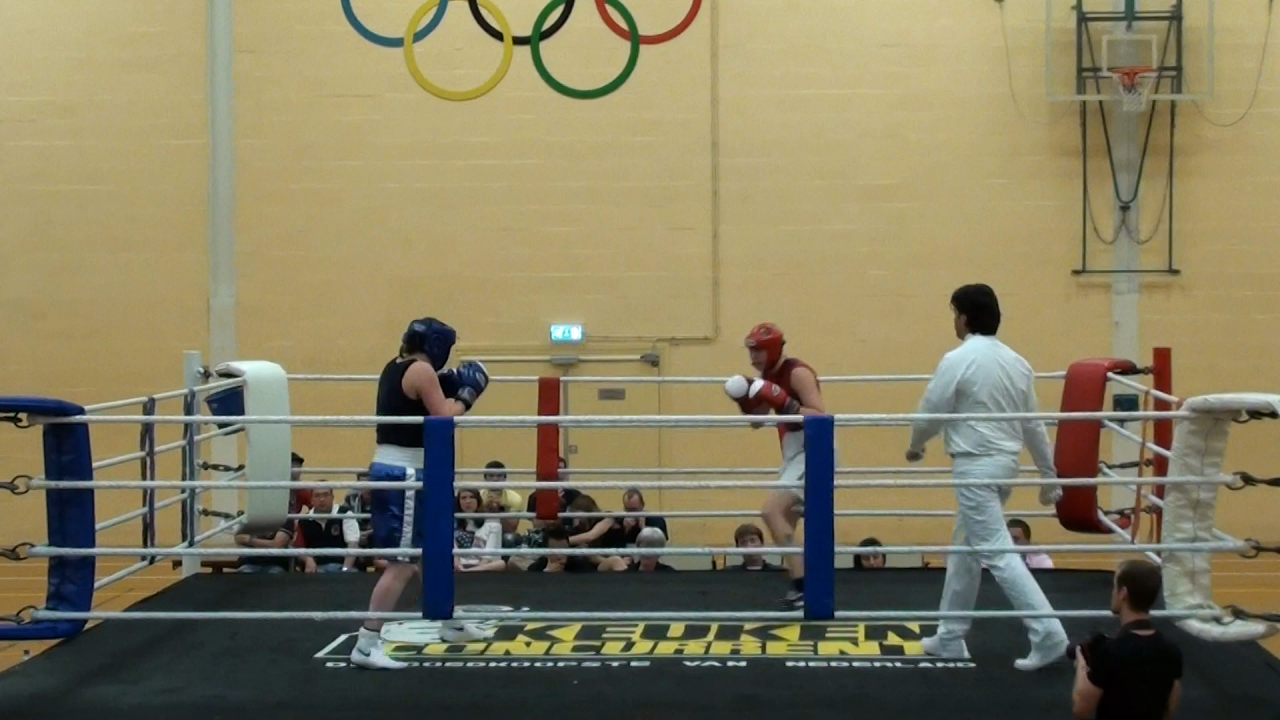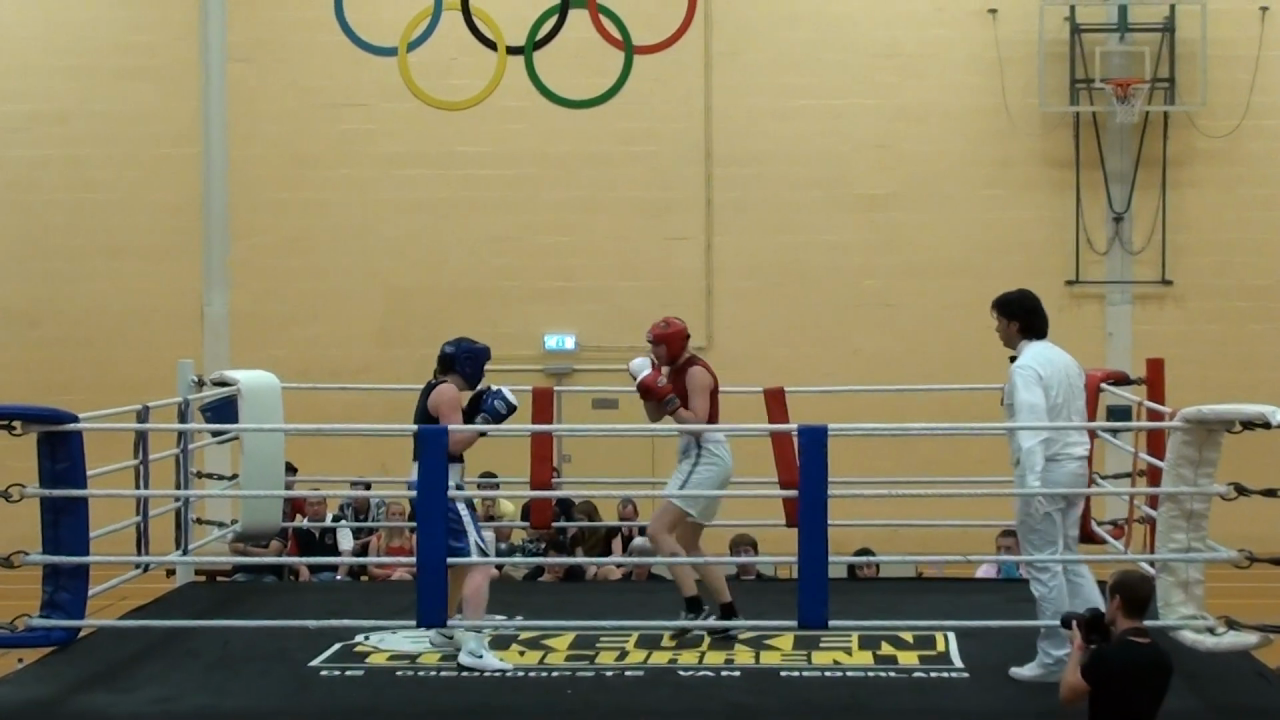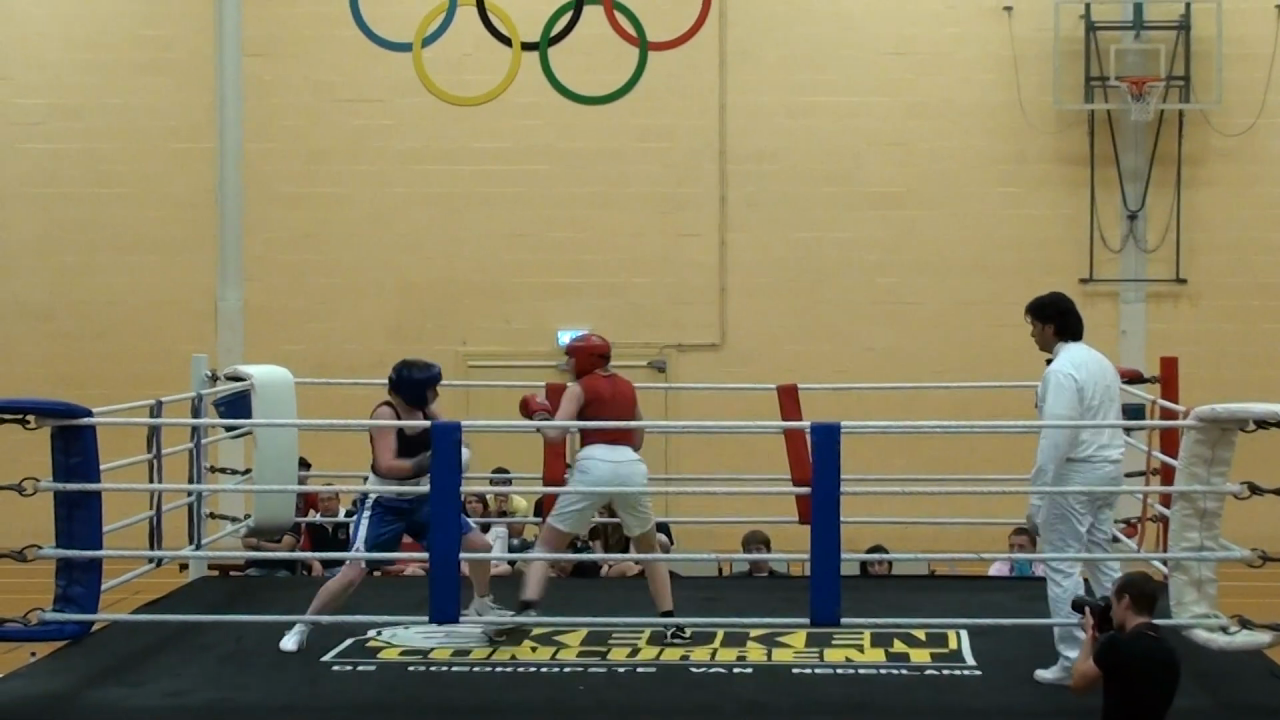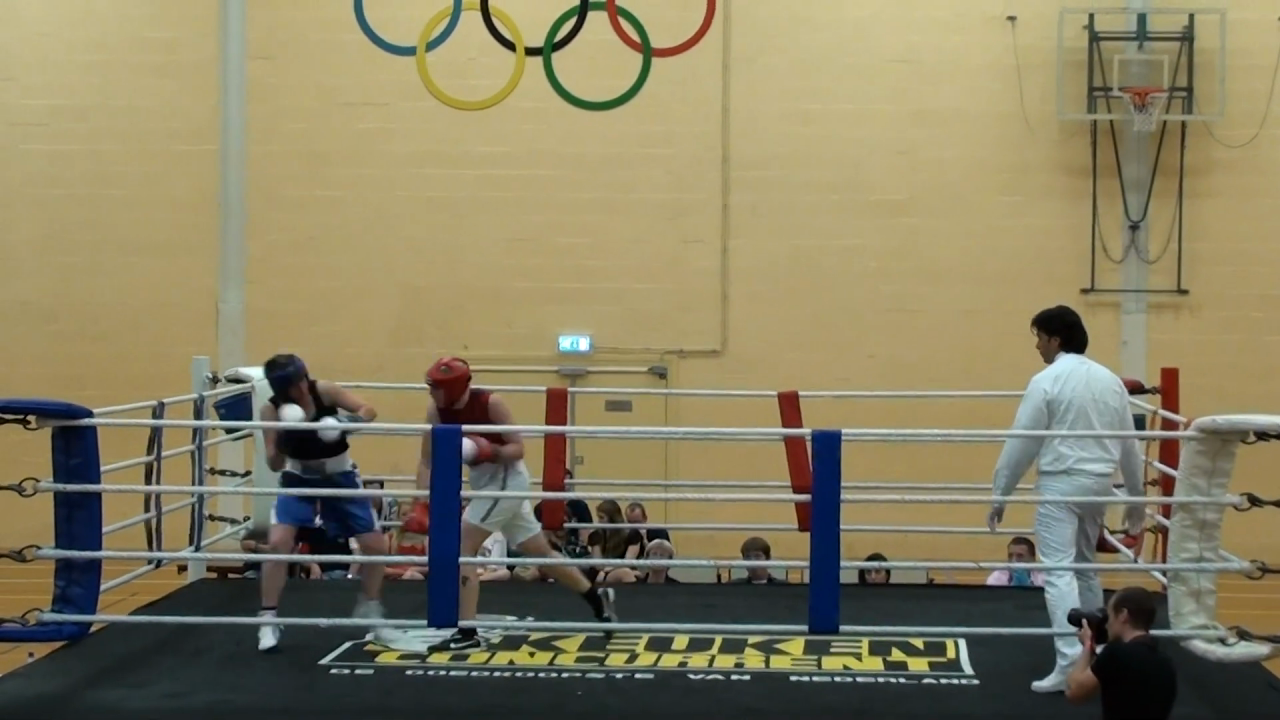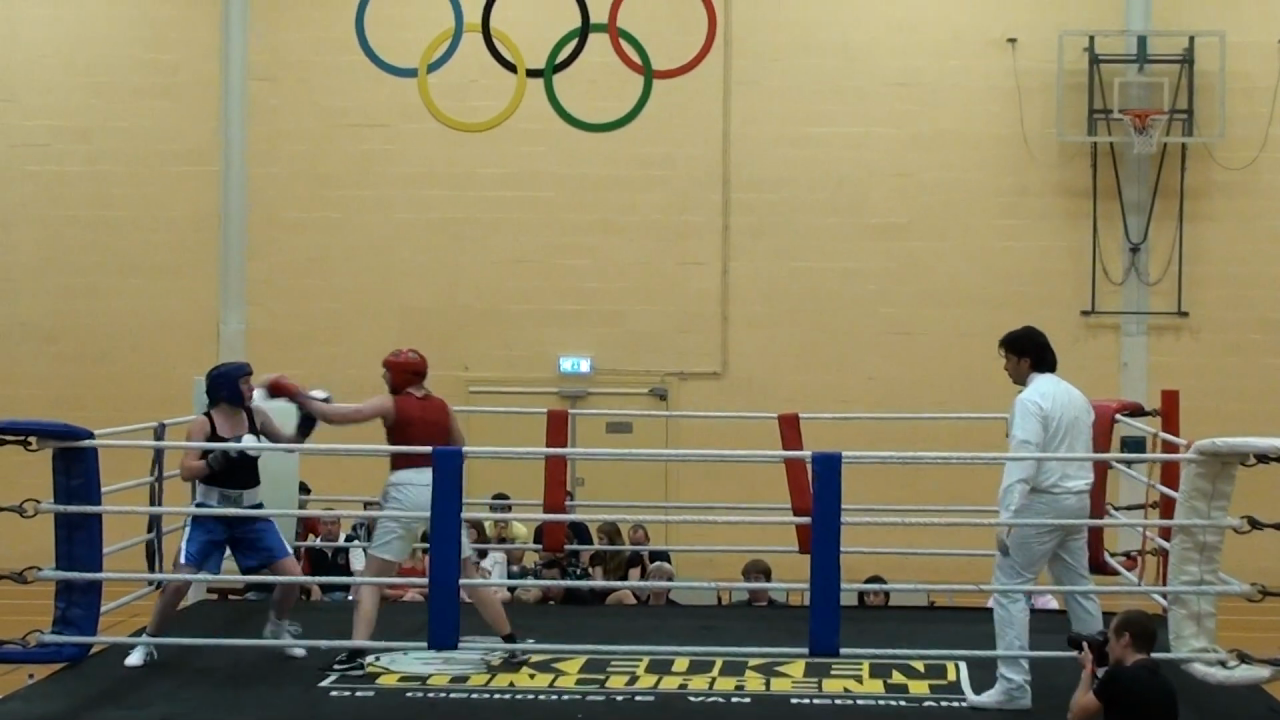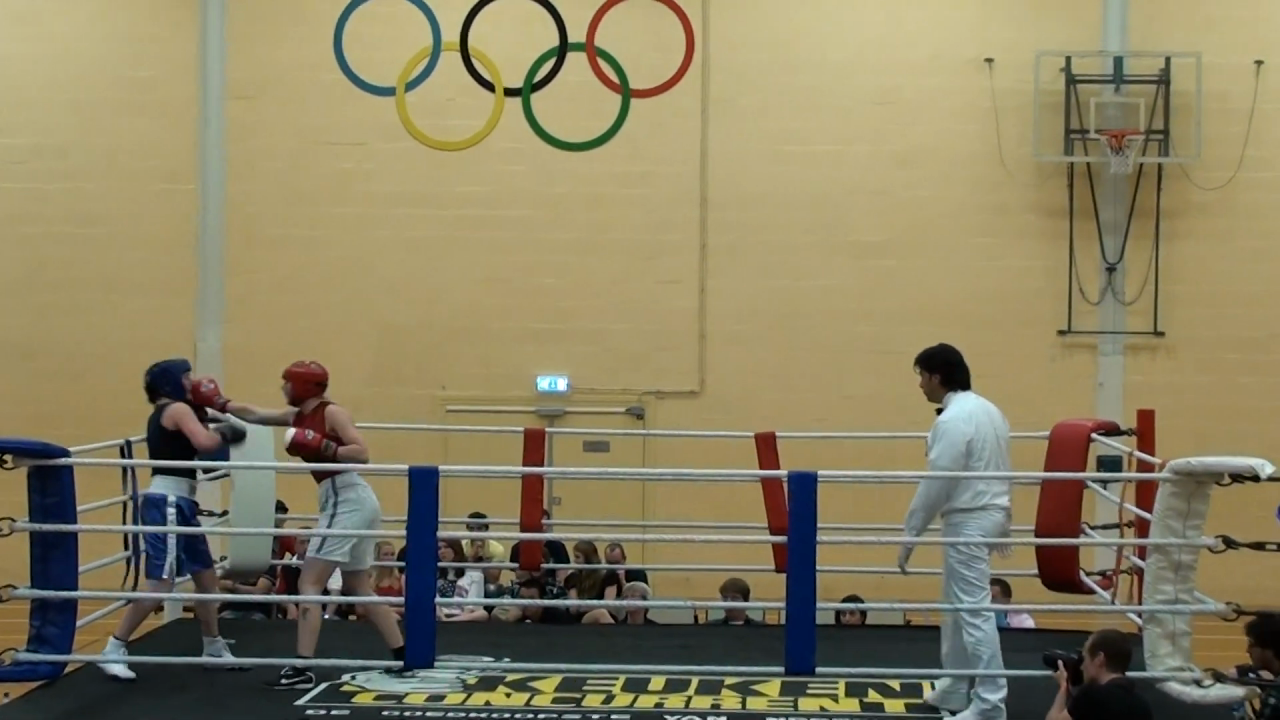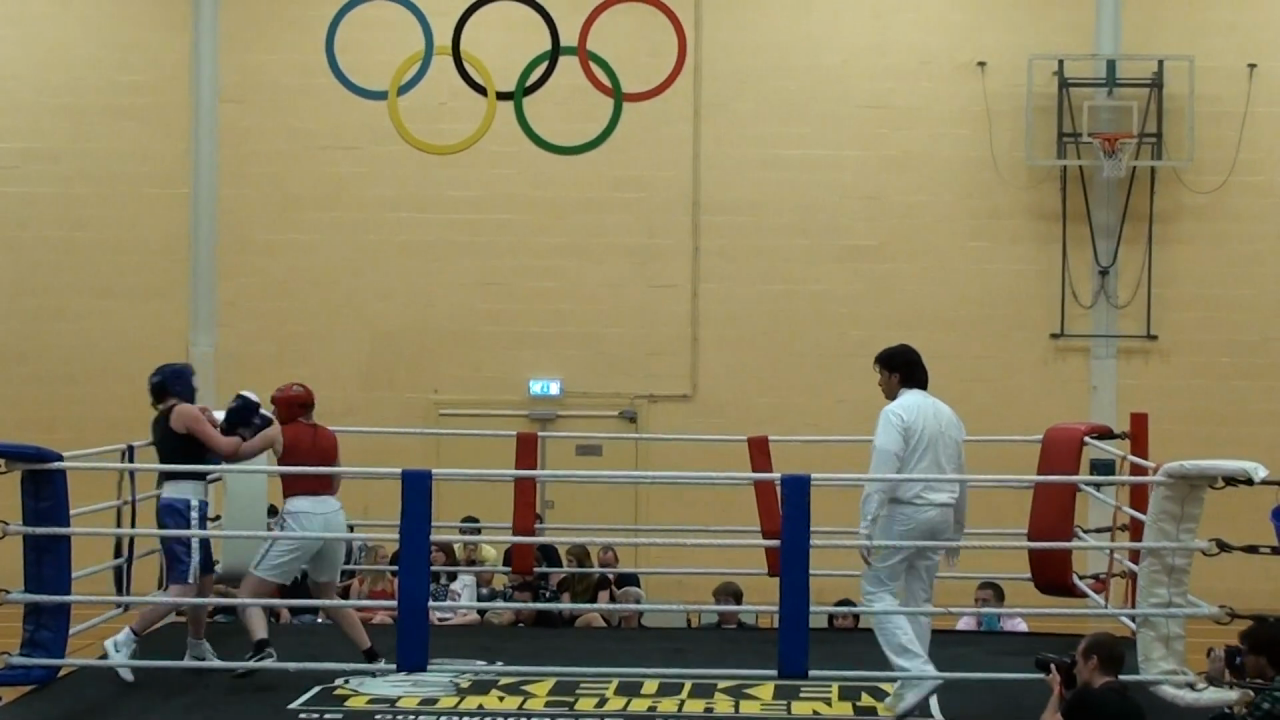
dt=0.5s
person 1, frame 1
left shoulder: (957, 360)
right shoulder: (1017, 362)
left elbow: (929, 415)
right elbow: (1034, 424)
left wrist: (914, 446)
right wrist: (1048, 474)
left hip: (975, 468)
right hip: (1005, 463)
left knee: (997, 554)
right knee: (966, 549)
left ankle: (1049, 638)
right ankle: (949, 637)
person 1, frame 2
left shoulder: (1026, 367)
right shoulder: (1066, 362)
left elbow: (1032, 429)
left wrist: (1030, 486)
left hip: (1047, 473)
right hip: (1073, 468)
left knee: (1043, 565)
right knee: (1069, 560)
left ankle: (1055, 658)
person 1, frame 3
left shoulder: (1062, 369)
right shoulder: (1102, 364)
left elbow: (1056, 437)
left wrist: (1036, 494)
left hip: (1076, 474)
right hip: (1109, 470)
left knee: (1062, 566)
right knee: (1102, 561)
left ankle: (1073, 661)
person 1, frame 4
left shoulder: (1046, 381)
right shoulder: (1111, 381)
left elbow: (1021, 443)
right elbow: (1130, 445)
left wrist: (1000, 494)
right wrist: (1136, 496)
left hip: (1060, 485)
right hip: (1098, 484)
left knee: (1058, 573)
right knee: (1084, 567)
left ankle: (1072, 664)
person 1, frame 5
left shoulder: (1031, 398)
right shoulder: (1077, 397)
left elbow: (1022, 462)
left wrist: (1006, 517)
left hip: (1042, 503)
right hip: (1076, 502)
left knee: (1010, 588)
right knee: (1078, 588)
left ankle: (1013, 685)
person 1, frame 6
left shoulder: (952, 421)
right shoulder: (990, 411)
left elbow: (935, 486)
right elbow: (1002, 471)
left wrist: (910, 537)
right wrist: (1002, 520)
left hip: (968, 521)
right hip: (991, 515)
left knee: (973, 611)
right knee: (959, 604)
right ankle: (954, 687)
person 1, frame 7
left shoulder: (896, 412)
right shoulder: (948, 414)
left elbow: (882, 474)
right elbow: (959, 477)
left wrist: (868, 526)
right wrist: (956, 529)
left hip: (904, 514)
right hip: (940, 515)
left knee: (878, 593)
right knee: (917, 601)
left ankle: (918, 672)
right ankle: (909, 689)
person 2, frame 1
left shoulder: (394, 368)
right shoulder: (421, 371)
right elbow: (442, 418)
left wrist: (447, 388)
right wrist: (470, 391)
left hip: (387, 471)
right hip: (404, 475)
right knee: (406, 563)
left ankle: (451, 623)
right ankle: (367, 646)
person 2, frame 2
left shoulder: (438, 390)
right shoulder: (447, 392)
right elbow: (455, 443)
left wrist: (474, 411)
right wrist: (489, 417)
left knee: (462, 559)
right knee: (480, 565)
left ankle: (444, 629)
right ankle: (473, 649)
person 2, frame 3
left shoulder: (425, 408)
right shoulder: (385, 414)
right elbow: (386, 468)
right wrist: (425, 461)
left hip: (421, 498)
right hip: (384, 502)
left knee: (479, 546)
right knee: (353, 573)
left ankle: (483, 606)
right ankle: (301, 628)
person 2, frame 4
left shoulder: (323, 390)
right shoulder: (271, 409)
left elbow: (369, 412)
right elbow: (274, 465)
right wrist: (280, 443)
left hip: (339, 476)
right hip: (298, 479)
left knee: (375, 545)
right knee: (278, 542)
left ankle: (369, 613)
right ankle: (269, 621)
person 2, frame 5
left shoulder: (255, 414)
right shoulder: (204, 423)
left elbow: (288, 442)
right elbow: (187, 470)
left wrist: (306, 424)
right wrist: (221, 458)
left hip: (251, 510)
right hip: (212, 511)
left knee: (292, 576)
right knee: (178, 582)
left ankle: (278, 628)
right ankle: (146, 643)
person 2, frame 6
left shoulder: (162, 415)
right shoulder: (177, 410)
left elbow: (188, 444)
right elbow: (205, 444)
left wrist: (200, 413)
right wrist: (225, 433)
left hip: (178, 504)
right hip: (167, 504)
left knee: (207, 578)
right knee: (160, 585)
left ankle: (214, 649)
right ankle: (113, 651)
person 2, frame 7
left shoulder: (165, 417)
right shoulder: (184, 412)
left elbow: (203, 449)
right elbow: (225, 450)
left hip: (181, 504)
right hip: (184, 506)
left knee: (204, 580)
right knee: (183, 588)
left ankle: (198, 651)
right ankle: (122, 643)
person 3, frame 1
left shoulder: (798, 373)
right shoulder: (766, 376)
left elbow: (818, 418)
right elbow: (757, 420)
left wrist: (783, 403)
right wrist: (745, 401)
right hip: (796, 452)
left knee: (772, 511)
right knee: (785, 523)
left ankle: (800, 586)
right ankle: (801, 589)
person 3, frame 2
left shoulder: (696, 372)
right shoulder: (674, 372)
left elbow: (696, 424)
right elbow: (654, 417)
left wrist: (666, 398)
right wrist: (647, 388)
left hip: (706, 457)
right hip: (702, 459)
left knee: (658, 530)
right knee: (688, 544)
left ankle: (694, 607)
right ankle: (728, 616)
person 3, frame 3
left shoulder: (579, 388)
right shoulder: (626, 388)
left elbow: (555, 434)
left wrist: (538, 416)
left hip: (592, 470)
right hip: (631, 469)
left knee: (546, 547)
right knee: (649, 553)
left ankle: (527, 608)
right ankle: (672, 624)
person 3, frame 4
left shoulder: (492, 403)
right shoulder: (436, 408)
left elbow: (517, 449)
right elbow: (426, 460)
left wrist: (490, 451)
left hip: (505, 479)
right hip: (485, 480)
left knee: (461, 550)
right knee: (540, 553)
left ankle: (467, 633)
right ankle: (596, 597)
person 3, frame 5
left shoulder: (390, 404)
right shoulder: (444, 408)
left elbow: (339, 415)
right elbow: (457, 451)
left wrist: (299, 396)
left hip: (404, 493)
left knee: (370, 579)
right knee: (470, 576)
left ankle: (356, 655)
right ankle: (511, 643)
person 3, frame 6
left shoulder: (332, 412)
right shoulder: (301, 415)
left elbow: (362, 454)
right elbow: (258, 414)
left wrist: (323, 447)
right wrist: (219, 403)
left hip: (348, 500)
right hip: (356, 502)
left knee: (310, 585)
right knee: (359, 589)
left ankle: (302, 669)
right ankle: (404, 657)
person 3, frame 7
left shoulder: (279, 433)
right shoulder: (330, 439)
left elbow: (237, 455)
left hip: (299, 521)
right hip: (333, 519)
left knee: (248, 593)
right knee: (327, 596)
left ankle: (262, 648)
right ankle: (372, 658)
